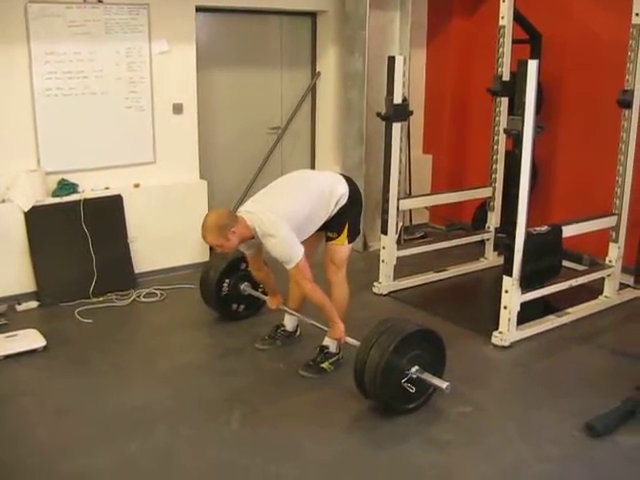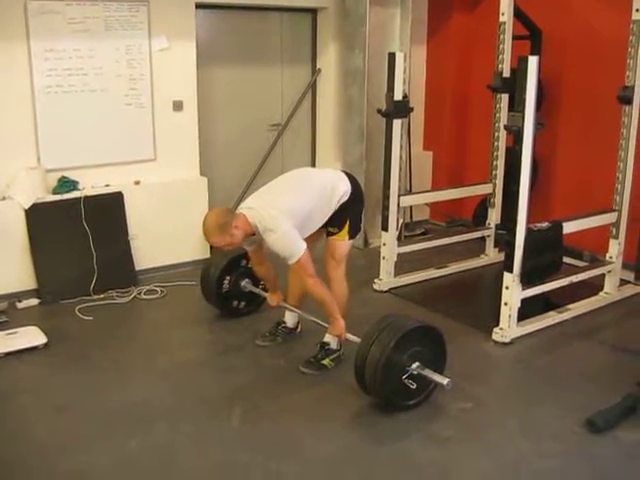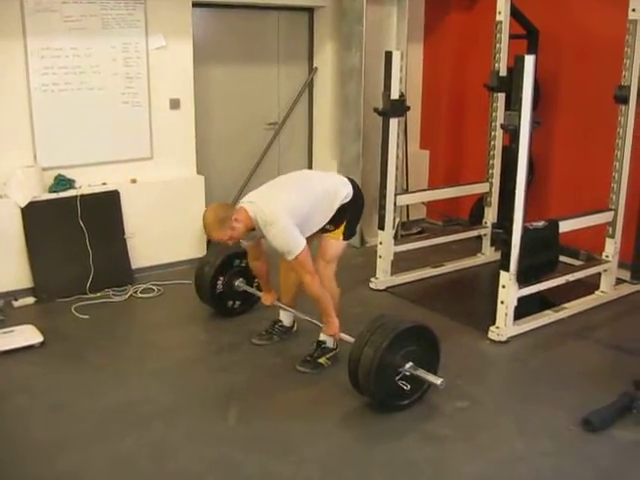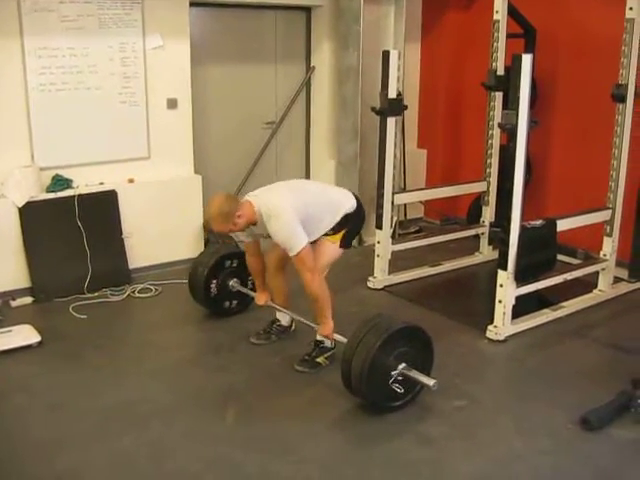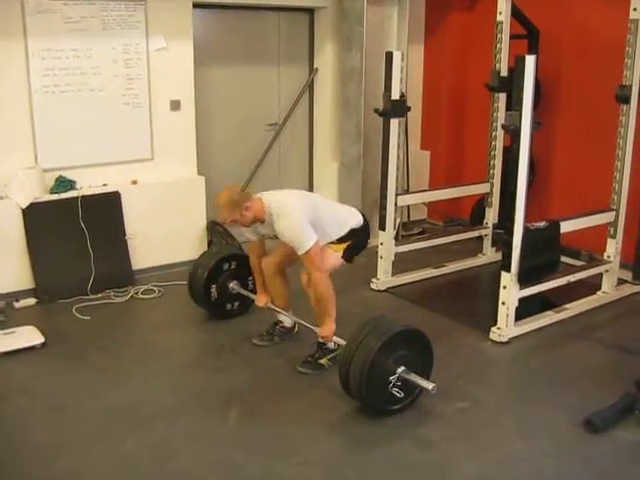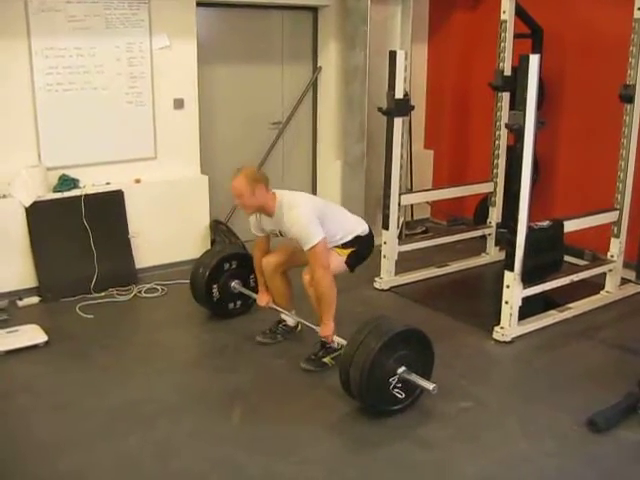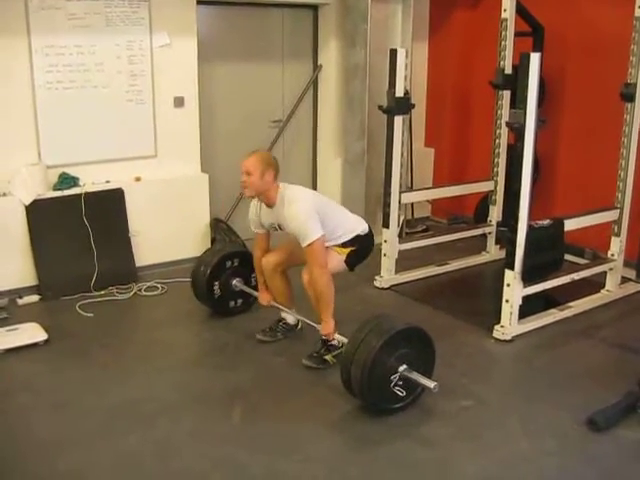
dt=0.2s
person 1, frame 1
left shoulder: (274, 235)
right shoulder: (242, 224)
left elbow: (306, 282)
right elbow: (258, 268)
left wrist: (336, 323)
right wrist: (273, 295)
left hip: (341, 196)
right hip: (318, 192)
left knee: (334, 273)
right knee: (297, 267)
left ankle: (331, 349)
right ankle: (289, 327)
person 1, frame 2
left shoulder: (275, 230)
right shoulder: (243, 220)
left elbow: (309, 278)
right elbow: (259, 263)
left wrist: (336, 320)
right wrist: (273, 291)
left hip: (343, 193)
right hip: (319, 189)
left knee: (333, 268)
right knee: (297, 262)
left ankle: (332, 345)
right ankle: (290, 324)
person 1, frame 3
left shoulder: (275, 224)
right shoulder: (243, 215)
left elbow: (309, 275)
right elbow: (256, 259)
left wrist: (331, 319)
right wrist: (267, 291)
left hip: (343, 197)
right hip: (318, 194)
left knee: (323, 267)
right knee: (288, 259)
left ankle: (328, 344)
right ankle: (286, 322)
person 1, frame 4
left shoulder: (279, 219)
right shoulder: (244, 212)
left elbow: (309, 273)
right elbow: (253, 255)
left wrist: (326, 320)
right wrist: (261, 290)
left hip: (345, 212)
right hip: (319, 210)
left knee: (315, 271)
right knee: (273, 260)
left ankle: (325, 343)
right ankle: (283, 322)
person 1, frame 5
left shoulder: (288, 218)
right shoulder: (252, 212)
left elbow: (318, 272)
right elbow: (256, 255)
left wrist: (329, 321)
right wrist: (261, 291)
left hip: (351, 228)
right hip: (326, 225)
left knee: (309, 277)
right knee: (270, 264)
left ankle: (328, 345)
right ankle: (286, 324)
person 1, frame 6
left shoulder: (297, 214)
right shoulder: (259, 212)
left elbow: (322, 270)
right elbow: (260, 252)
left wrist: (327, 322)
right wrist: (262, 289)
left hip: (356, 238)
right hip: (329, 235)
left knee: (310, 276)
right knee: (271, 263)
left ankle: (331, 344)
right ankle: (289, 322)
person 1, frame 7
left shoulder: (297, 208)
right shoulder: (258, 206)
left elbow: (320, 268)
right elbow: (260, 249)
left wrist: (327, 320)
right wrist: (262, 288)
left hip: (355, 237)
right hip: (325, 235)
left knee: (309, 276)
right knee: (270, 262)
left ankle: (332, 342)
right ankle: (289, 321)
